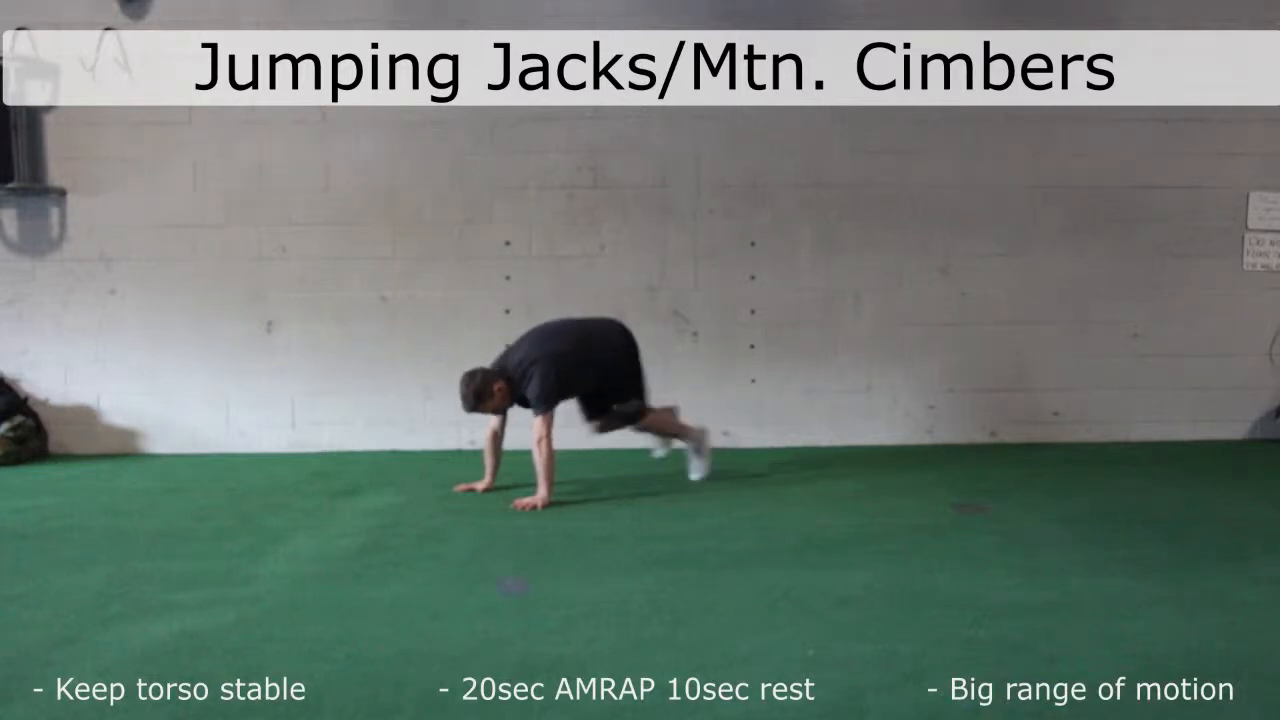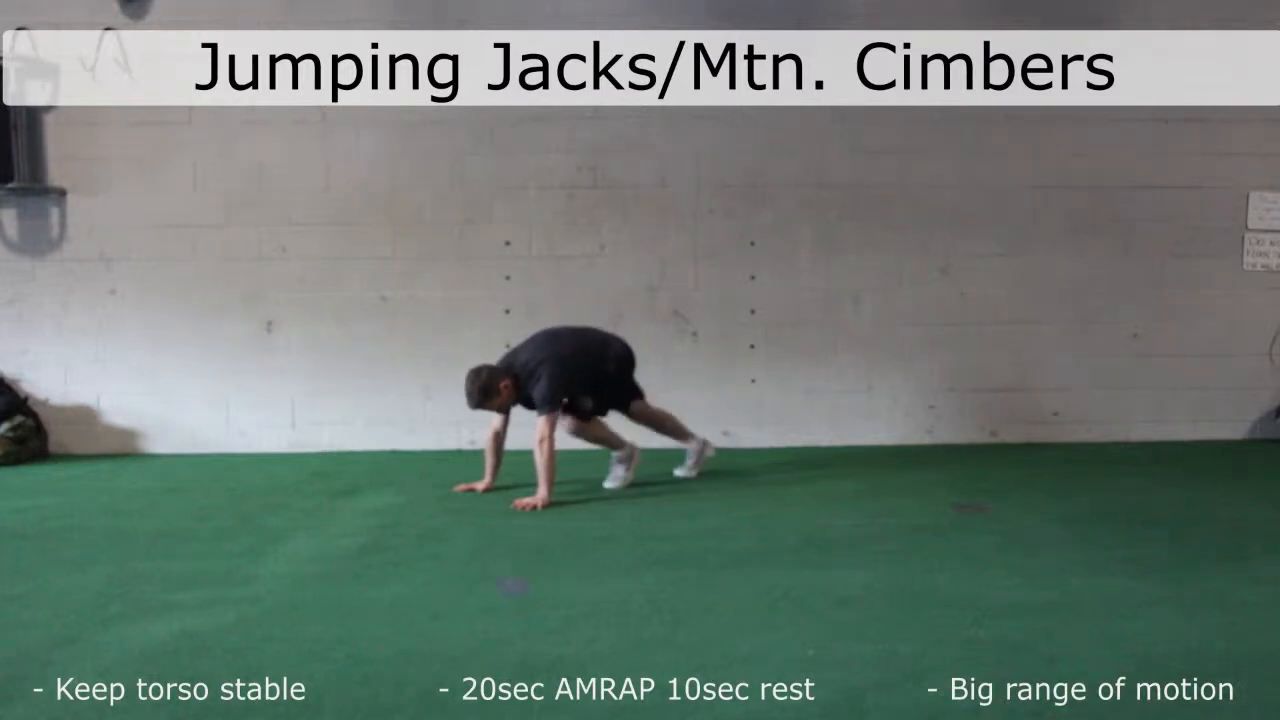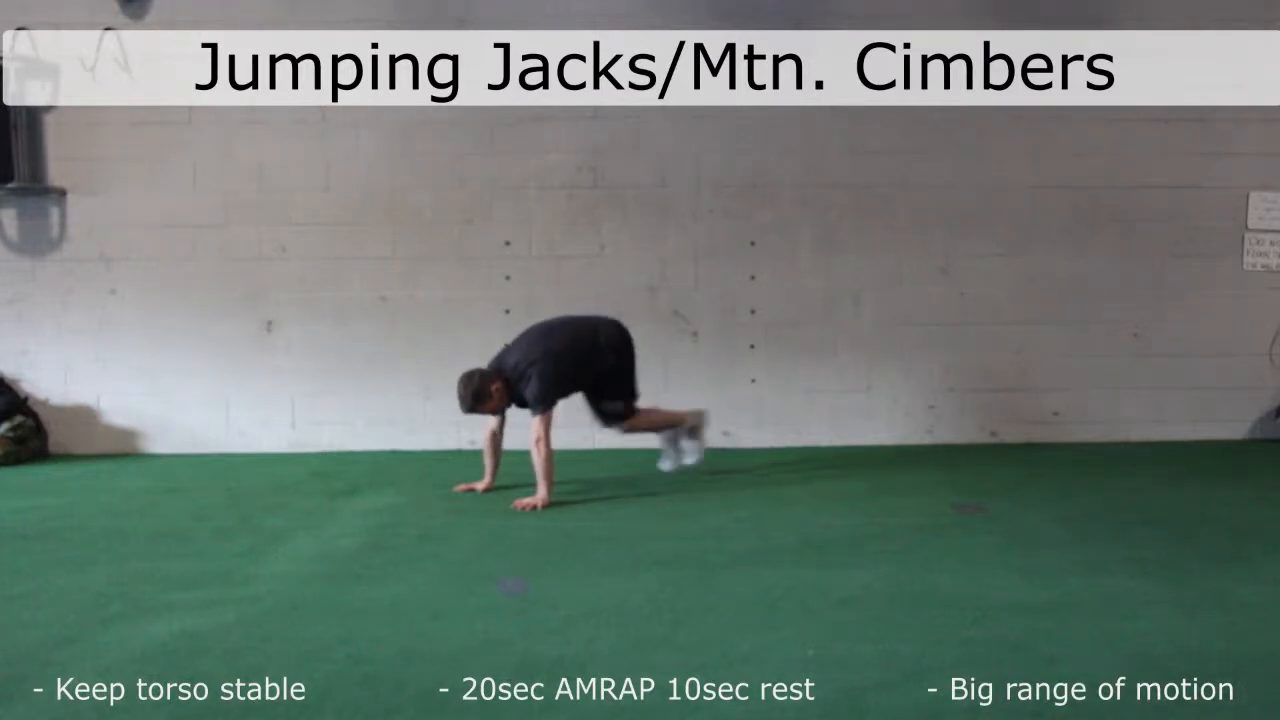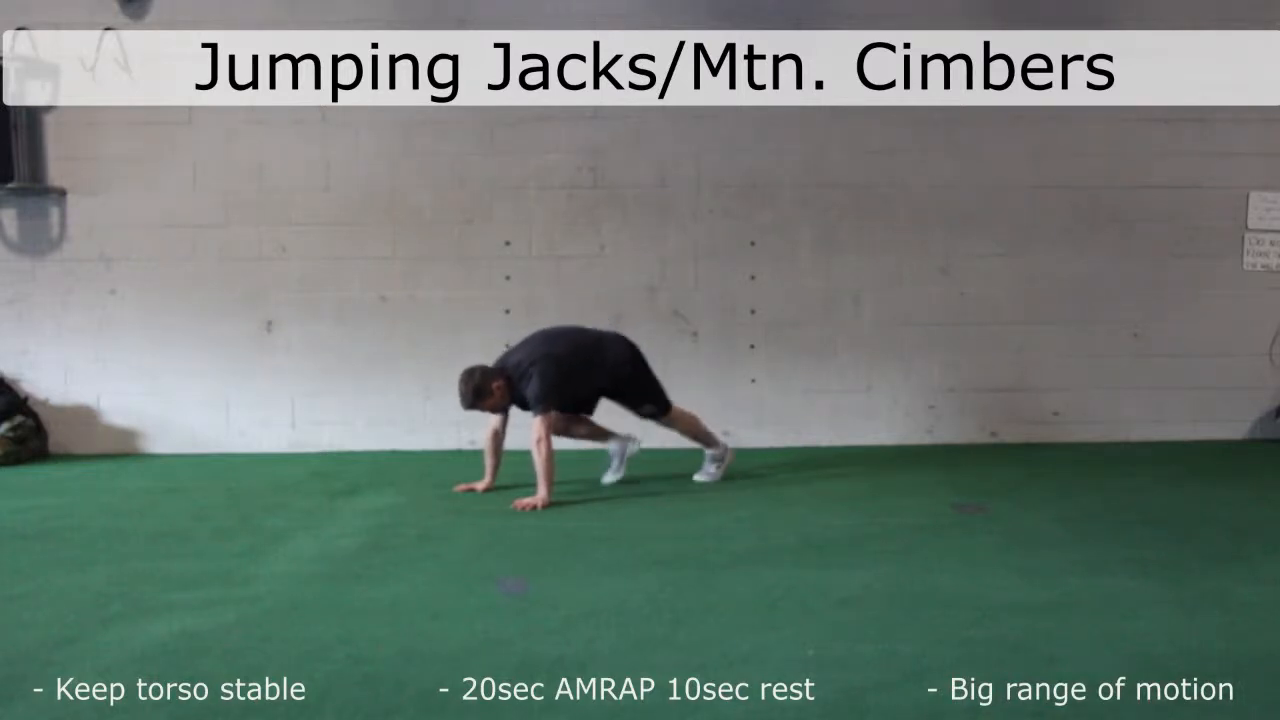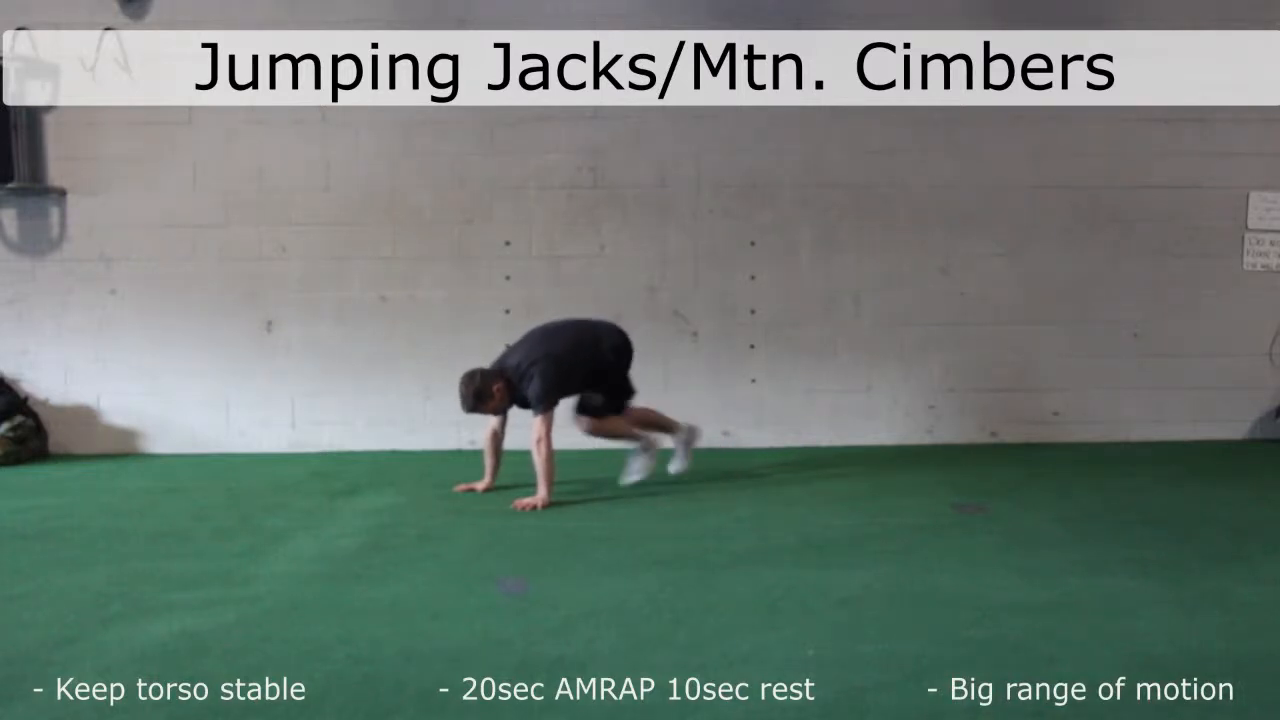
dt=0.2s
person 1, frame 1
left shoulder: (537, 377)
right shoulder: (496, 375)
left elbow: (541, 437)
right elbow: (494, 431)
left wrist: (543, 494)
right wrist: (488, 480)
left hip: (614, 345)
right hip: (595, 353)
left knee: (634, 415)
right knee: (601, 424)
left ankle: (694, 438)
right ankle: (663, 419)
person 1, frame 2
left shoulder: (544, 378)
right shoulder: (501, 375)
left elbow: (543, 438)
right elbow: (497, 431)
left wrist: (543, 494)
right wrist: (488, 480)
left hip: (614, 358)
right hip: (594, 359)
left knee: (571, 421)
right knee: (637, 410)
left ankle: (623, 452)
right ankle: (695, 445)
person 1, frame 3
left shoulder: (535, 376)
right shoulder: (496, 376)
left elbow: (540, 437)
right elbow: (494, 431)
left wrist: (543, 494)
right wrist: (487, 480)
left hip: (609, 343)
right hip: (590, 350)
left knee: (618, 420)
right knee: (608, 414)
left ankle: (690, 421)
right ankle: (672, 433)
person 1, frame 4
left shoulder: (537, 378)
right shoulder: (500, 375)
left elbow: (540, 439)
right elbow: (496, 431)
left wrist: (544, 495)
right wrist: (488, 480)
left hip: (617, 359)
right hip: (588, 365)
left knee: (661, 413)
right knee: (554, 423)
left ankle: (717, 451)
right ankle: (617, 443)
person 1, frame 5
left shoulder: (537, 377)
right shoulder: (497, 376)
left elbow: (541, 438)
right elbow: (495, 431)
left wrist: (543, 494)
right wrist: (487, 480)
left hip: (611, 348)
right hip: (591, 354)
left knee: (590, 422)
right knee: (616, 413)
left ankle: (644, 444)
right ankle: (681, 433)
